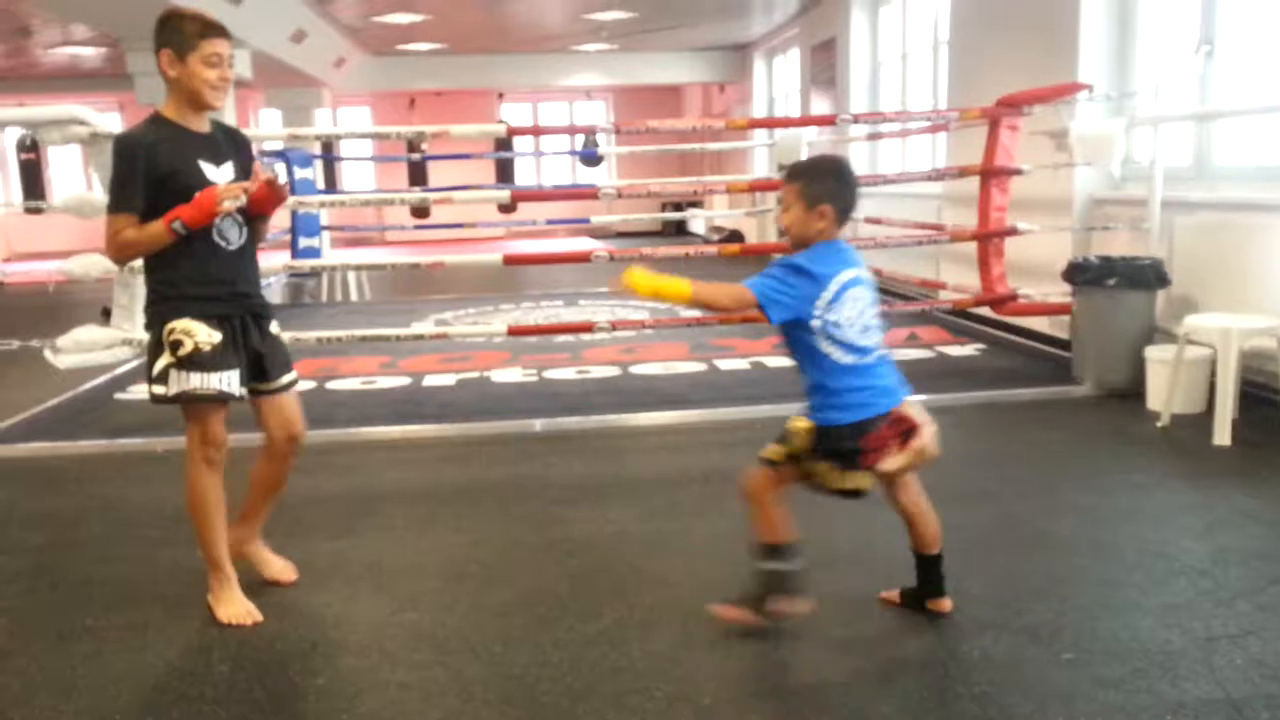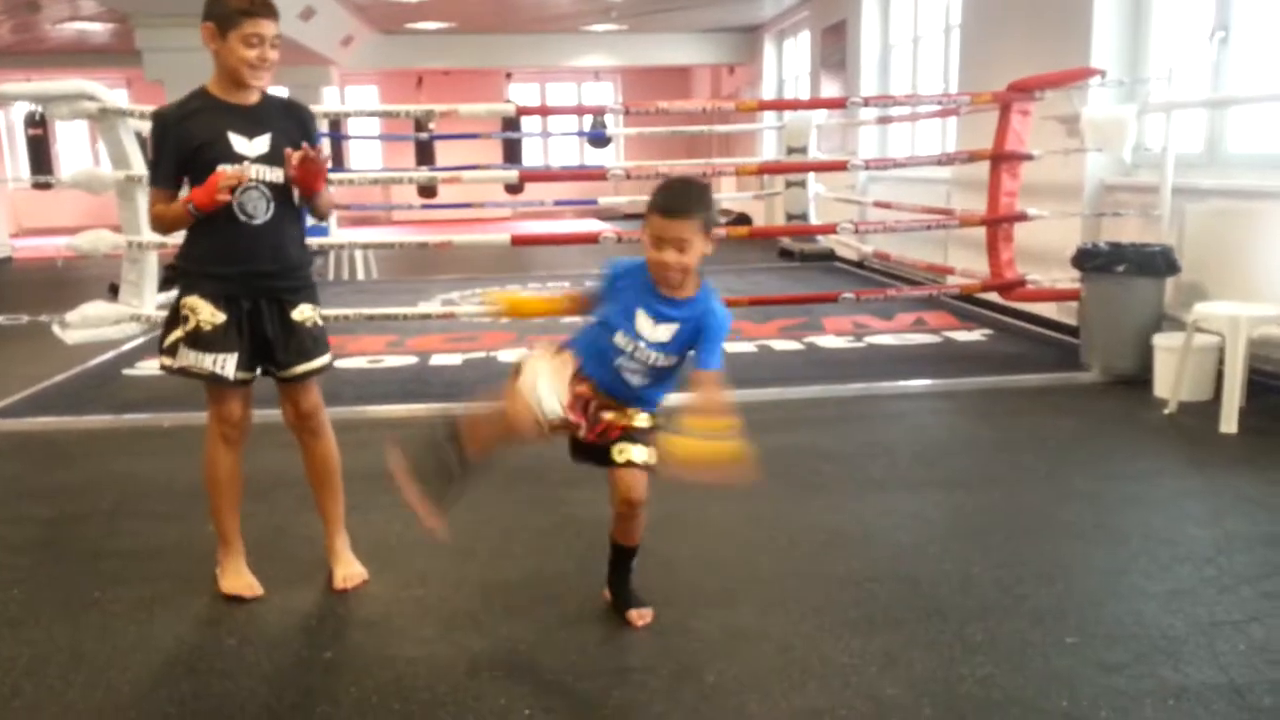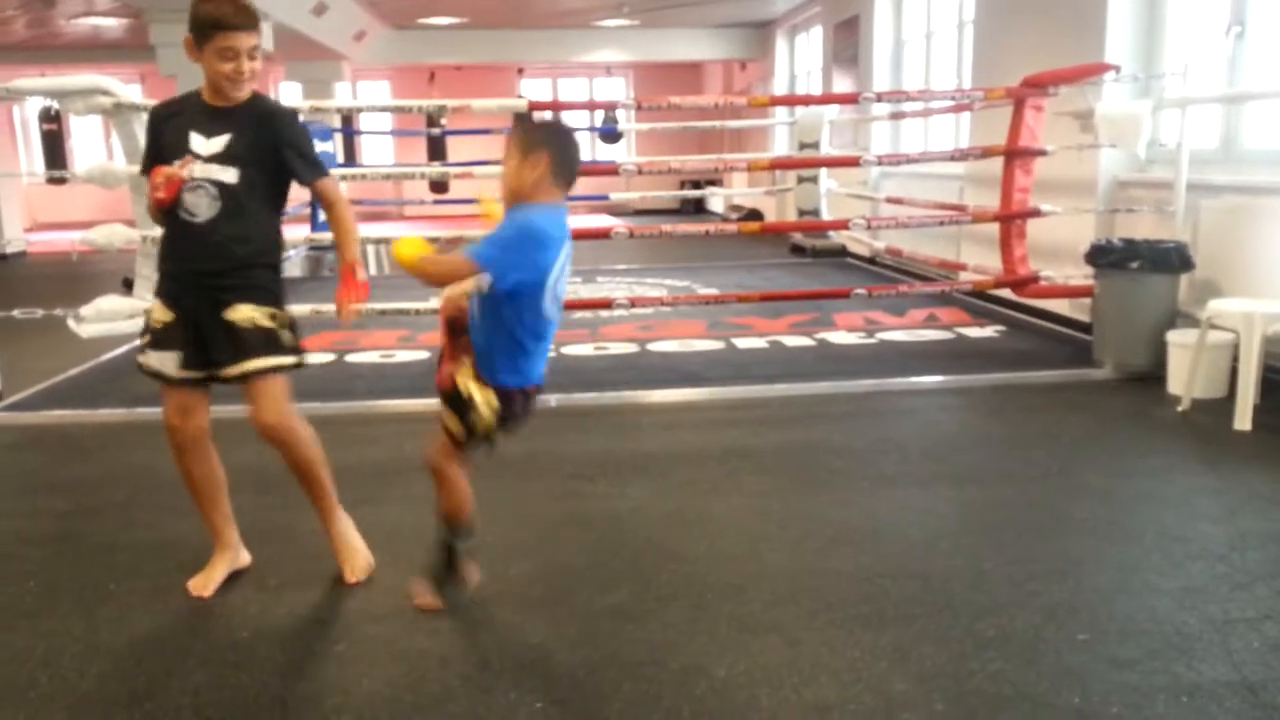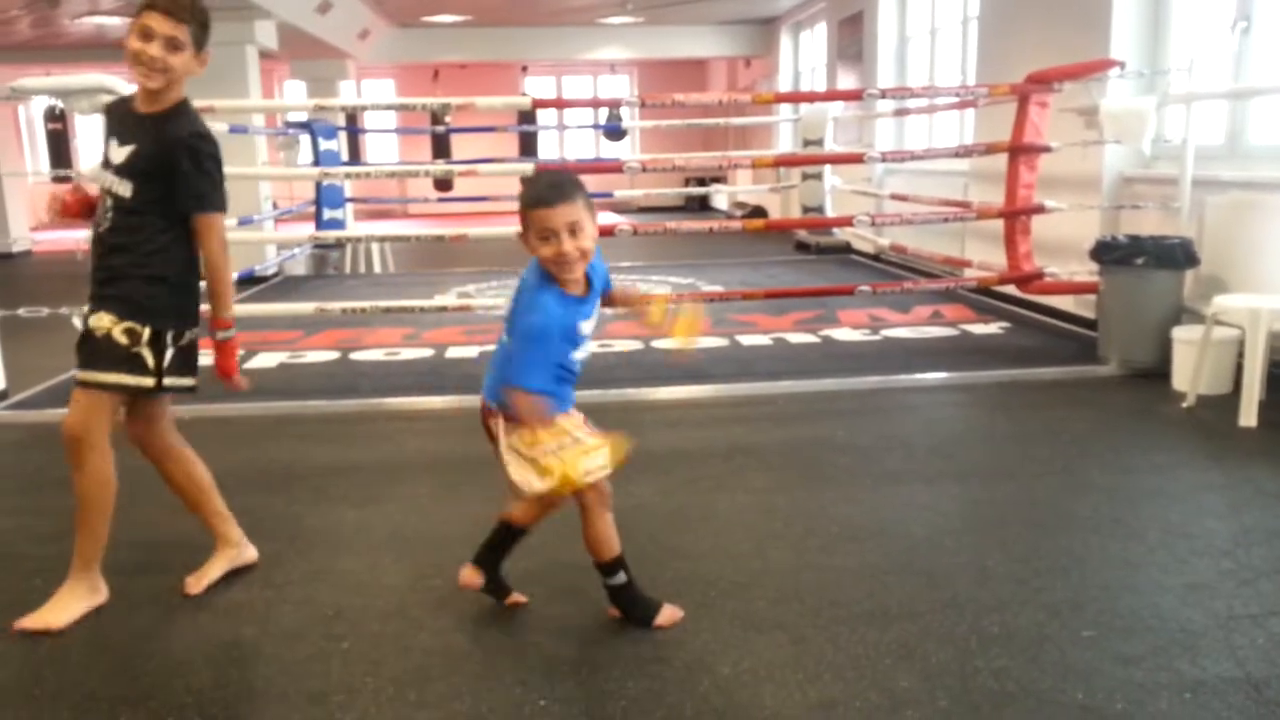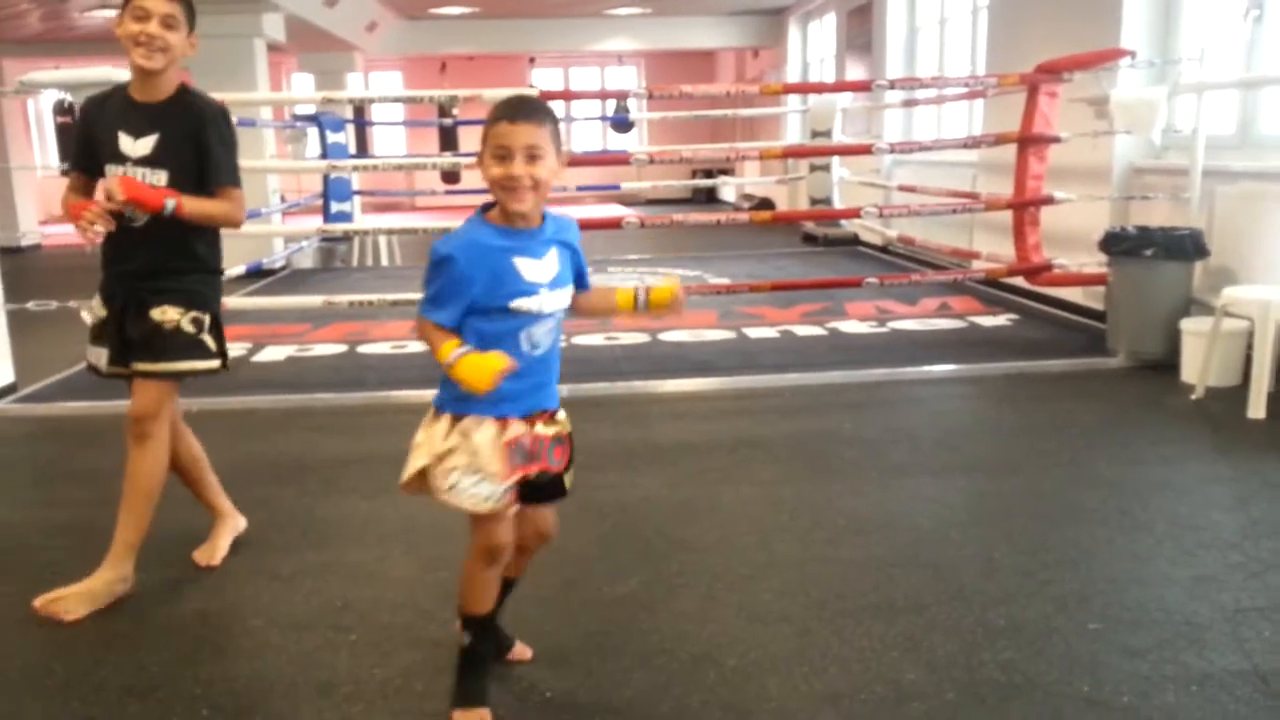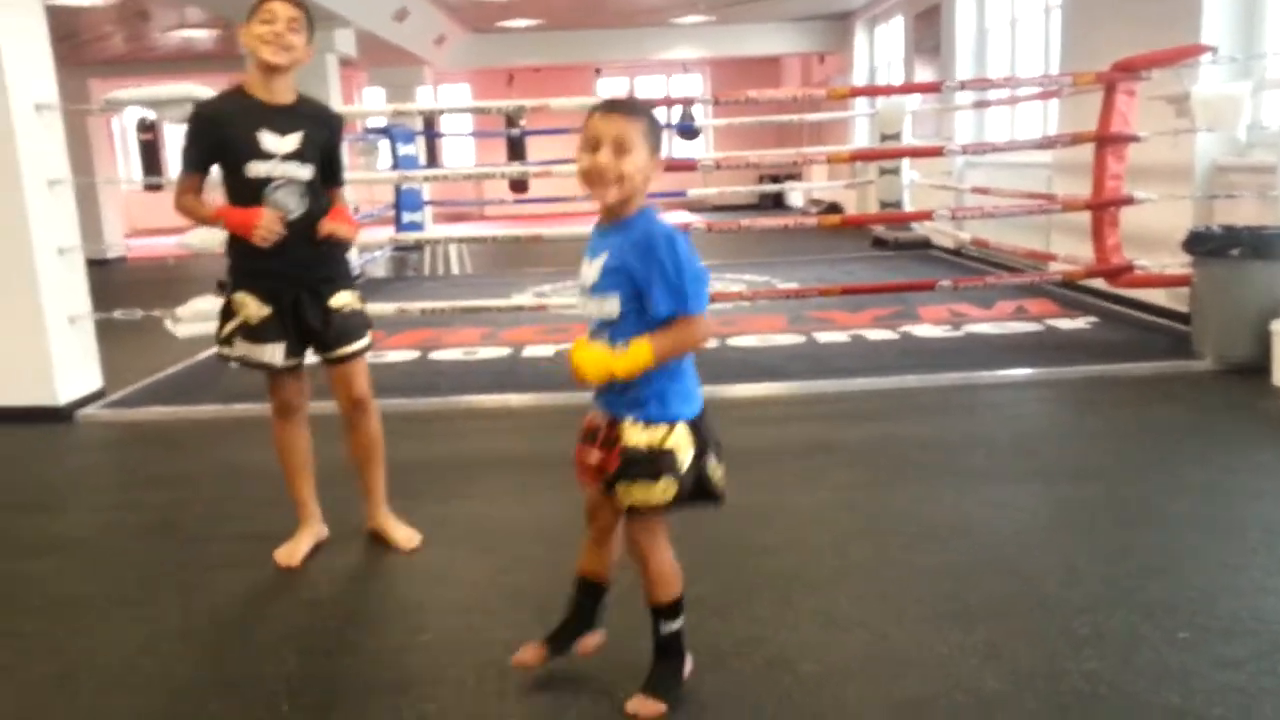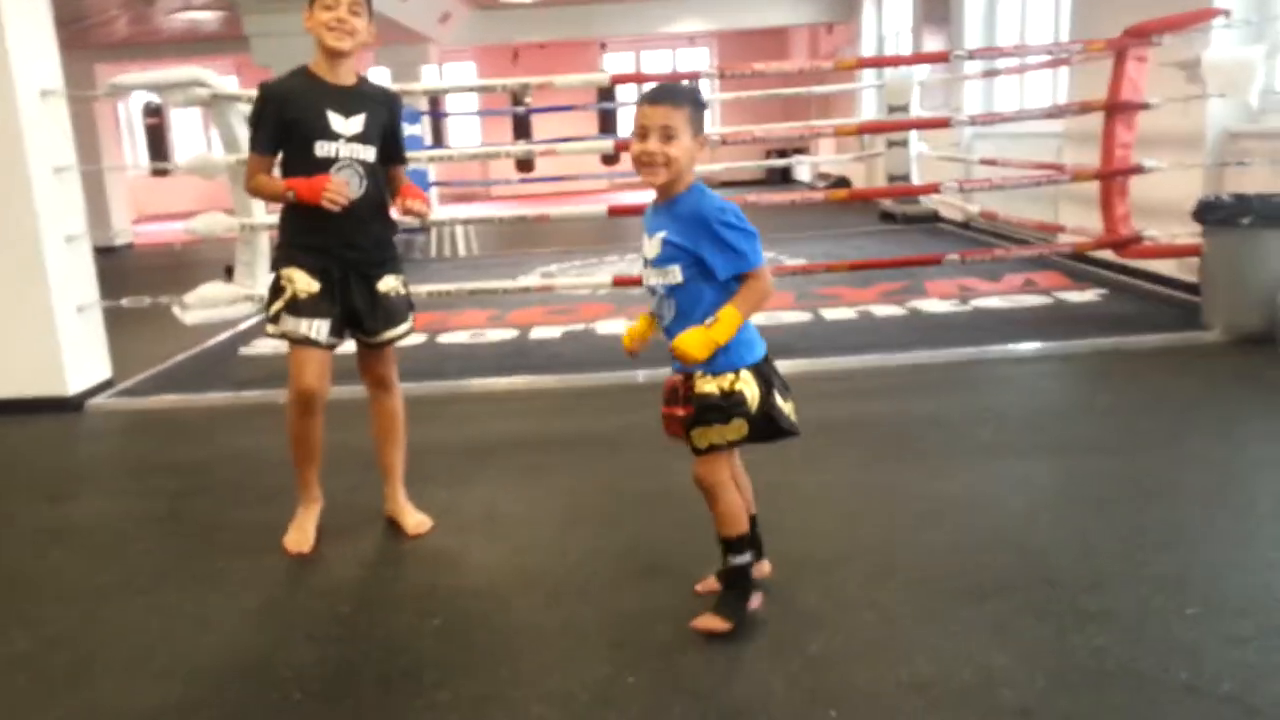
dt=0.5s
person 1, frame 1
left shoulder: (236, 143)
right shoulder: (141, 145)
right elbow: (120, 246)
left wrist: (264, 208)
right wrist: (192, 213)
left hip: (248, 306)
right hip: (188, 313)
left knee: (288, 430)
right knee: (210, 440)
left ankle: (247, 535)
right ankle: (221, 580)
person 1, frame 2
left shoulder: (294, 117)
right shoulder: (179, 120)
left elbow: (321, 209)
right elbow: (159, 218)
left wrist: (313, 185)
right wrist: (201, 201)
left hip: (288, 287)
right hip: (215, 291)
left knee: (308, 413)
right knee: (227, 419)
left ankle: (338, 543)
right ankle: (232, 553)
person 1, frame 3
left shoulder: (274, 122)
right shoulder: (167, 118)
left elbow: (333, 198)
right elbow: (160, 212)
left wrist: (351, 270)
right wrist: (160, 194)
left hip: (247, 287)
right hip: (181, 290)
left knee: (273, 418)
right knee: (183, 425)
left ankle: (337, 522)
right ankle: (227, 547)
person 1, frame 4
left shoulder: (186, 138)
right shoulder: (120, 114)
left elbow: (212, 242)
left wrist: (225, 336)
right wrist: (81, 203)
left hip: (150, 300)
right hip: (115, 297)
left knee: (85, 428)
right knee: (151, 431)
left ankle: (84, 580)
right ankle: (230, 540)
person 1, frame 5
left shoulder: (204, 116)
right shoulder: (98, 111)
left elbow: (233, 210)
right elbow: (75, 193)
left wrist: (160, 199)
right wrist: (84, 212)
left hip: (180, 283)
right hip: (121, 283)
left knee: (147, 416)
right knee: (159, 415)
left ankle: (116, 569)
right ankle: (225, 515)
person 1, frame 6
left shoulder: (322, 120)
right shoulder: (216, 114)
right elbow: (186, 199)
left wrist: (341, 219)
right wrist: (236, 219)
left hip: (326, 275)
right hip: (260, 281)
left knee: (357, 395)
right knee: (286, 401)
left ankle: (380, 512)
right ankle: (309, 520)
person 1, frame 7
left shoulder: (383, 102)
right shoulder: (282, 94)
right elbow: (255, 180)
left wrist: (410, 195)
right wrist: (302, 189)
left hip: (374, 257)
right hip: (308, 259)
left knee: (383, 376)
right knee: (308, 388)
left ankle: (396, 495)
right ankle: (308, 499)
person 2, frame 1
left shoulder: (800, 271)
right shoulder: (853, 266)
left elbow: (731, 299)
left wrist: (659, 286)
left hip: (840, 421)
right hip: (891, 405)
left knee: (760, 485)
right knee: (905, 488)
left ankle: (776, 591)
right ankle: (932, 590)
person 2, frame 2
left shoulder: (710, 316)
right shoulder: (630, 274)
left elbow: (709, 388)
right elbow: (588, 301)
left wrist: (716, 425)
right wrist: (523, 304)
left hip: (630, 407)
right hip: (579, 372)
left knee: (633, 494)
right knee: (523, 417)
left ankle: (620, 587)
right ankle: (431, 470)
person 2, frame 3
left shoulder: (527, 228)
right shoulder: (549, 221)
left elbow: (449, 272)
left wrist: (411, 256)
left hip: (499, 375)
left knee: (444, 461)
right knee: (456, 304)
left ankle: (453, 563)
person 2, frame 4
left shoulder: (584, 267)
right shoulder: (541, 317)
left elbow: (608, 292)
right elbow: (521, 399)
left wrist: (655, 313)
left hip: (550, 404)
right hip: (527, 412)
left knee: (547, 493)
right knee: (595, 494)
left ankle: (483, 565)
right ankle: (626, 598)
person 2, frame 5
left shoulder: (562, 232)
right shoulder: (461, 250)
right elbow: (430, 324)
left wrist: (642, 299)
right wrist: (461, 360)
left hip: (538, 413)
right hip: (478, 418)
left knee: (538, 528)
right knee: (493, 540)
left ankle: (483, 627)
right ankle: (472, 668)
person 2, frame 6
left shoulder: (657, 240)
right shoulder: (601, 234)
left elbow: (691, 331)
left wrist: (615, 362)
right wrist: (586, 351)
left hip: (659, 414)
right hip: (616, 411)
left knee: (643, 535)
right knee: (601, 520)
left ankle: (672, 659)
right ankle: (577, 628)
person 2, frame 7
left shoulder: (710, 213)
right shoulder: (656, 213)
left elbow: (759, 282)
left wrist: (712, 334)
right wrist: (646, 325)
left hip: (727, 366)
right hip: (693, 368)
left knee: (710, 472)
right knee: (724, 461)
left ankle: (739, 589)
right ankle: (749, 557)
